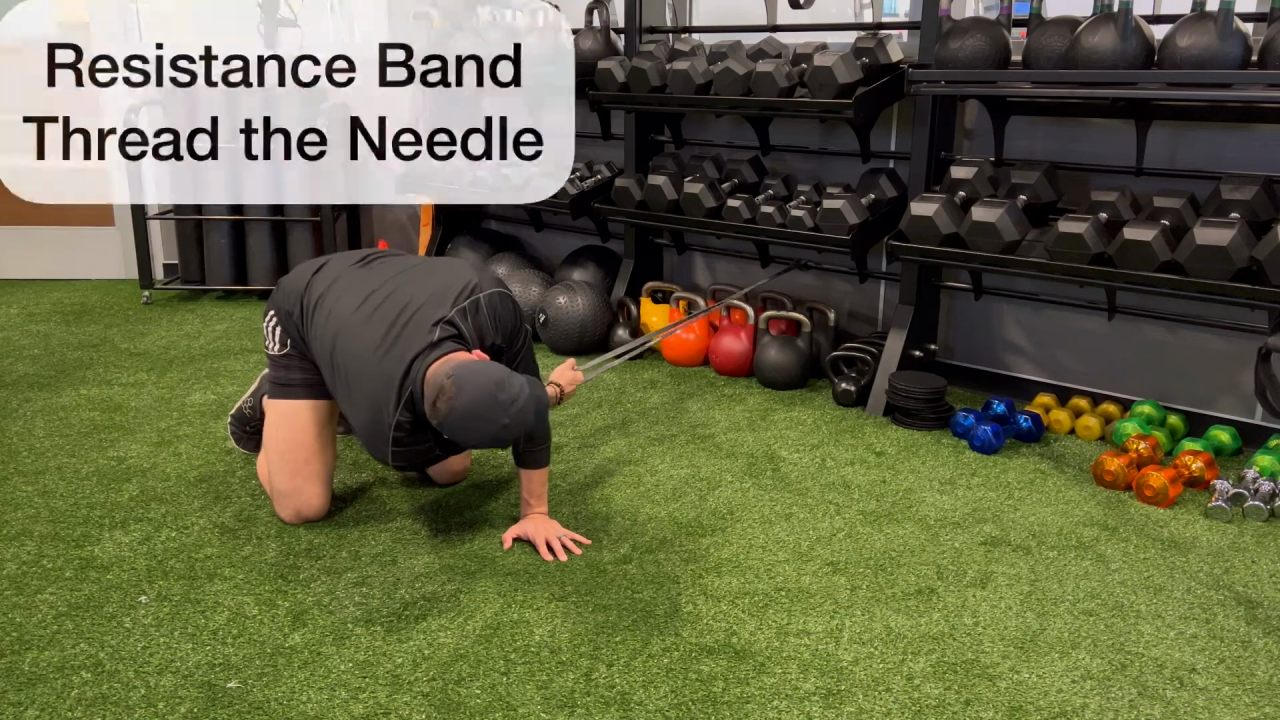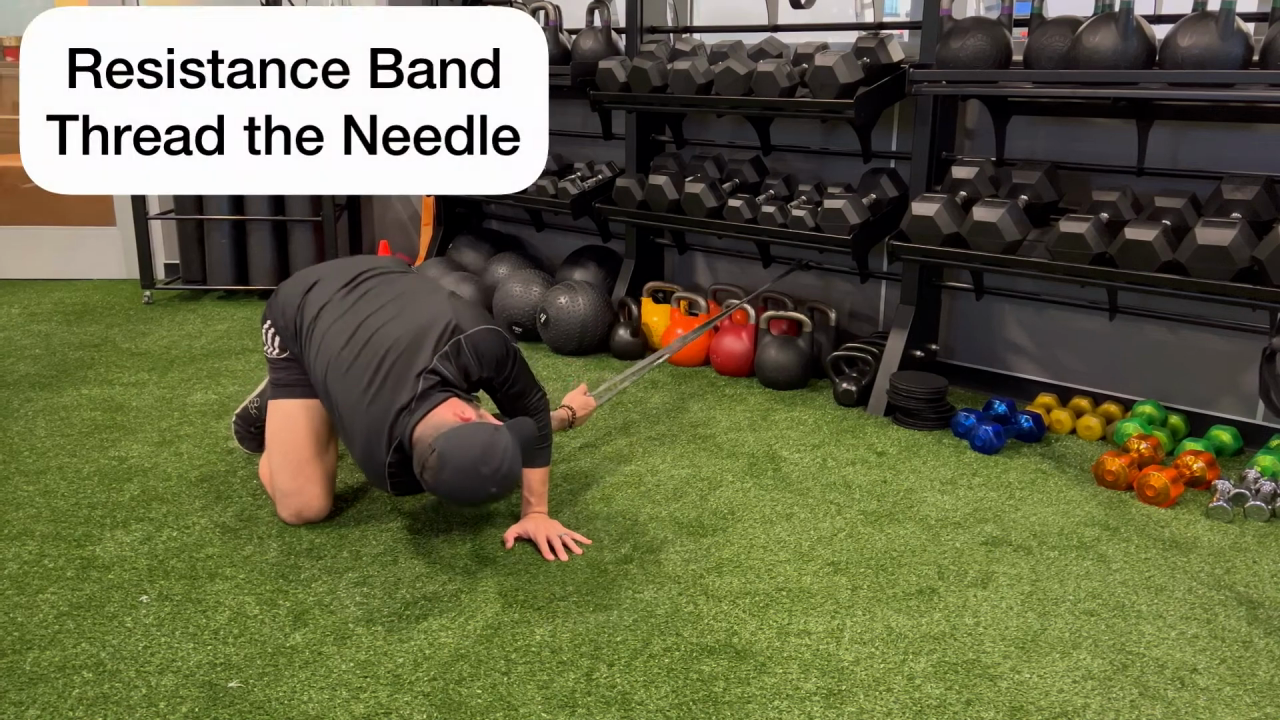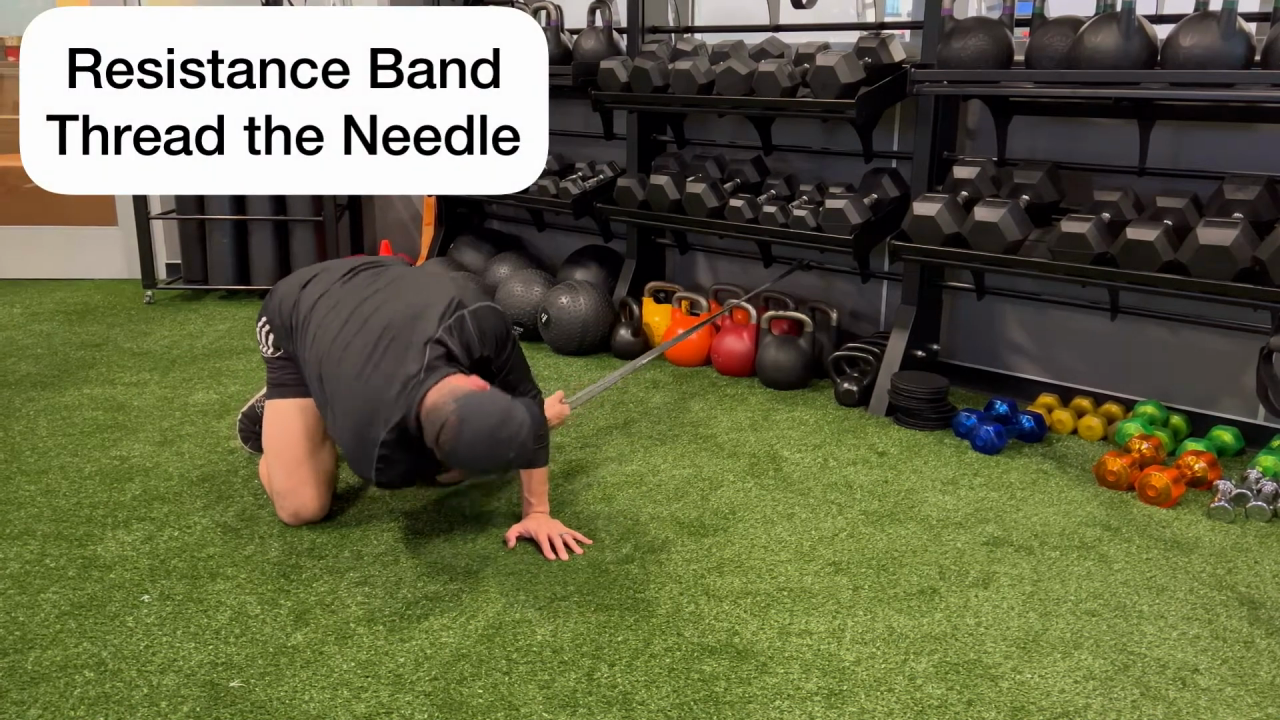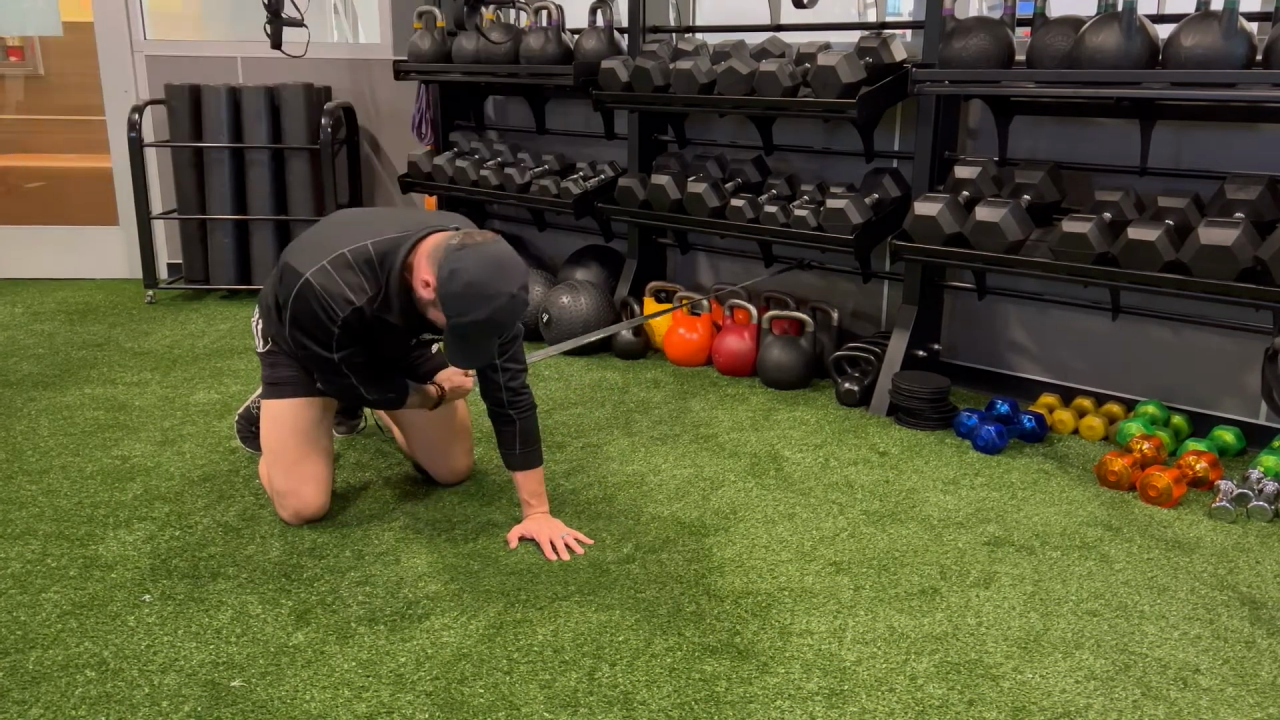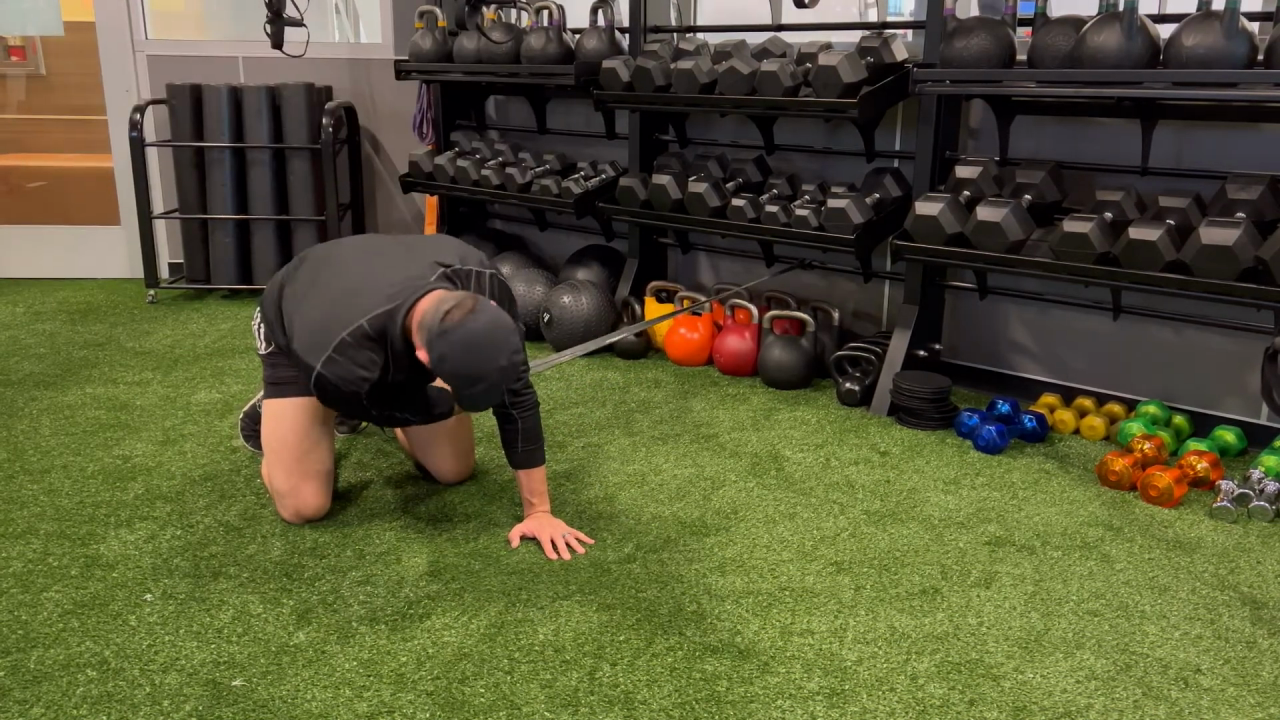
dt=1s
person 1, frame 1
left shoulder: (488, 304)
right shoulder: (389, 431)
left elbow: (526, 407)
left wrist: (535, 512)
right wrist: (556, 392)
left knee: (452, 472)
right knee: (300, 508)
right ankle: (269, 402)
person 1, frame 2
left shoulder: (474, 340)
left elbow: (530, 408)
left wrist: (536, 512)
right wrist: (566, 416)
right knee: (302, 508)
right ankle: (273, 406)
person 1, frame 3
left shoulder: (479, 319)
left elbow: (524, 402)
left wrist: (536, 511)
right wrist: (547, 418)
left knee: (455, 469)
right knee: (300, 509)
right ankle: (272, 411)
person 1, frame 4
left shoulder: (479, 271)
right shoulder: (329, 287)
left elbow: (507, 384)
right elbow: (355, 383)
left wrist: (537, 510)
right wrist: (438, 393)
right hip: (302, 343)
left knee: (454, 470)
right knee: (302, 507)
left ankle: (349, 407)
right ankle: (270, 410)
person 1, frame 5
left shoulder: (483, 284)
right shoulder: (337, 360)
left elbow: (517, 394)
right elbow: (403, 407)
left wrist: (538, 511)
right wrist: (456, 396)
left hip: (395, 321)
right hip: (296, 338)
left knee: (455, 472)
right knee: (303, 507)
left ankle: (365, 401)
right ankle: (273, 410)
